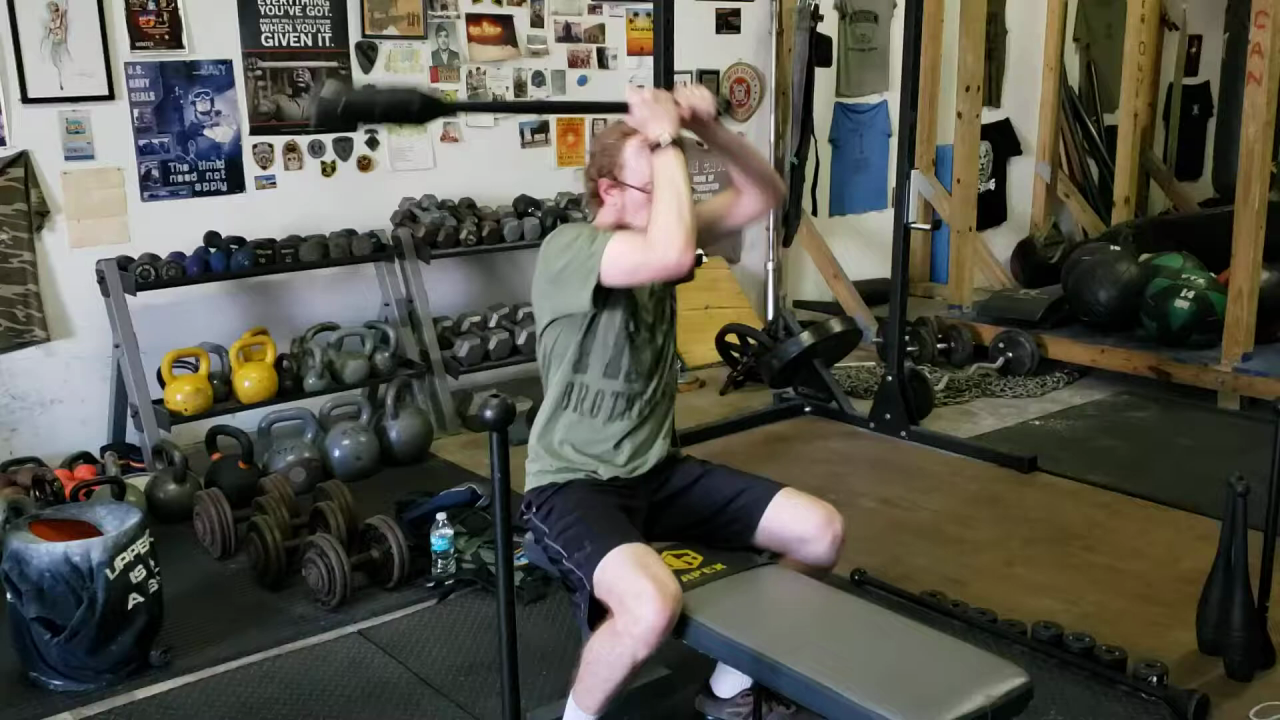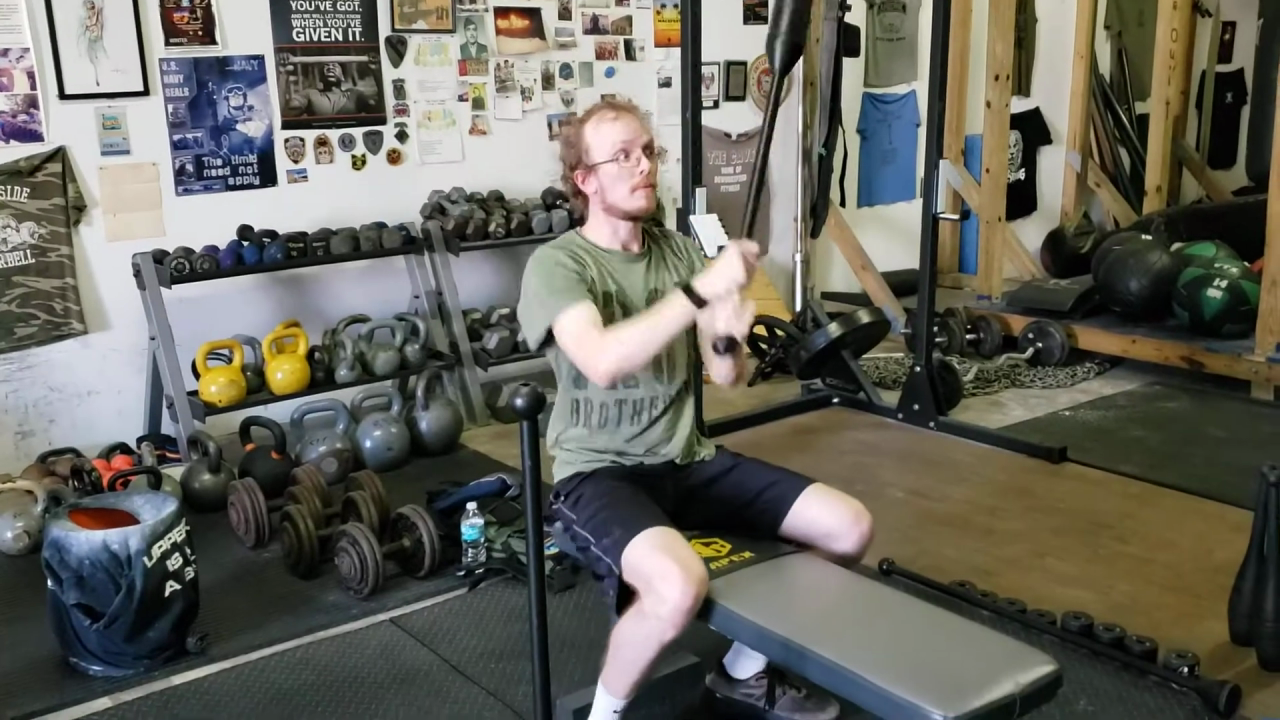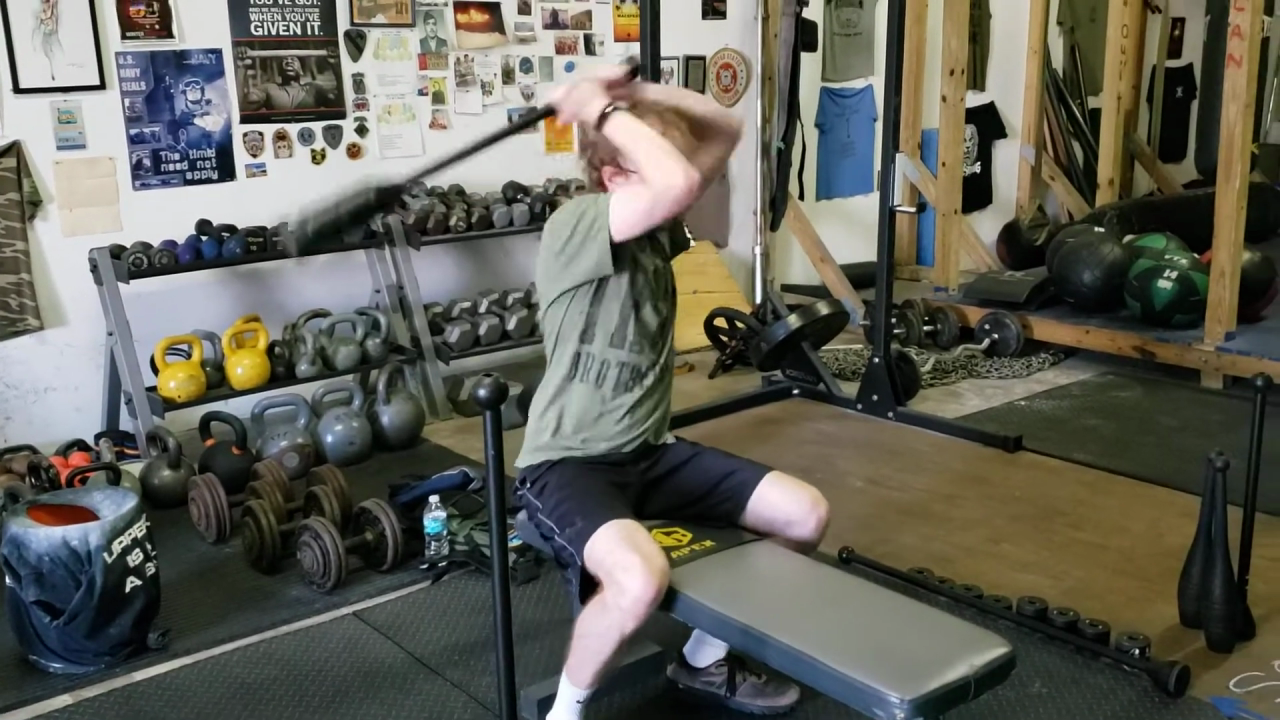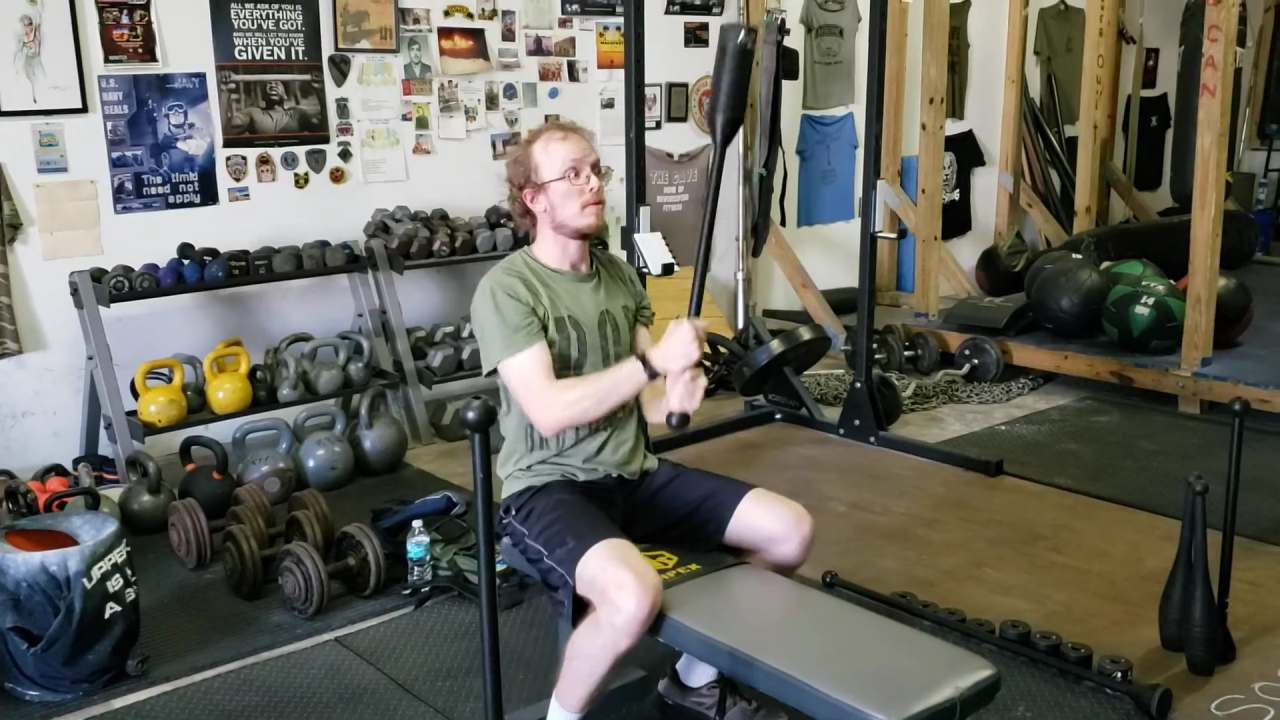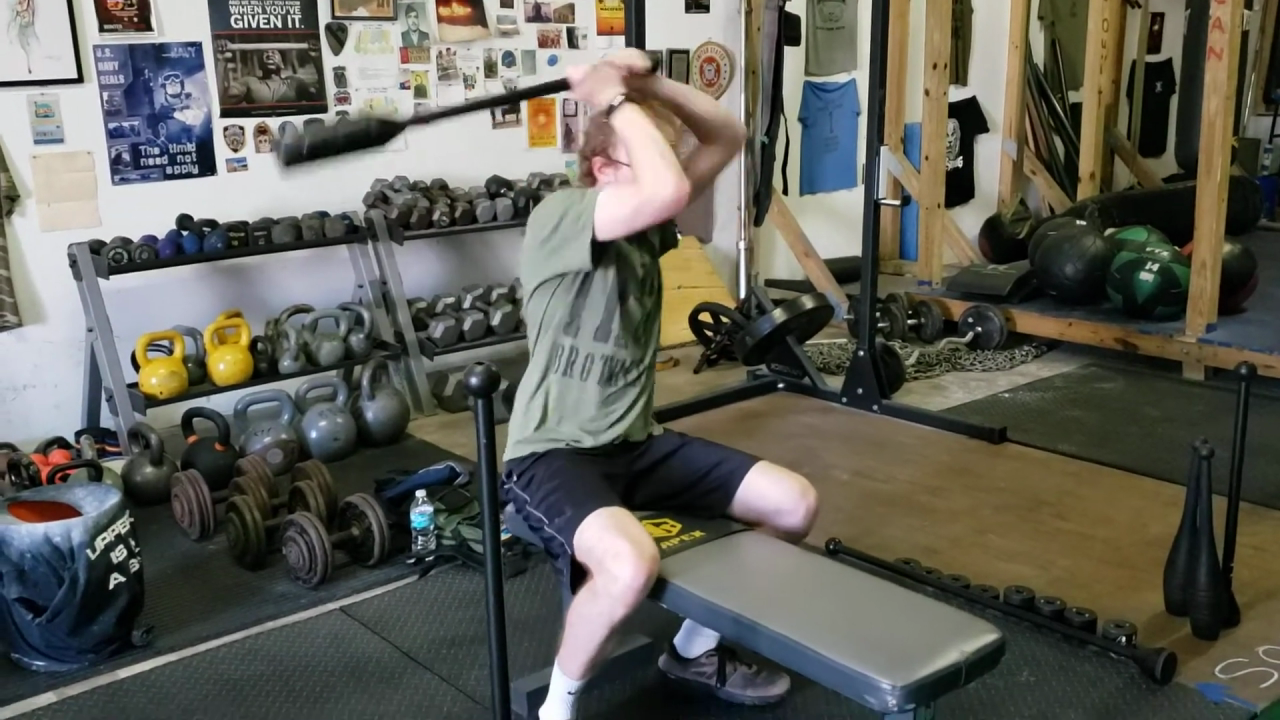
dt=1s
person 1, frame 1
left shoulder: (659, 242)
right shoulder: (569, 251)
left elbow: (765, 195)
right elbow: (672, 257)
left wrist: (710, 124)
right wrist: (657, 140)
left hip: (657, 473)
right hip: (573, 486)
left knee: (821, 530)
right knee: (652, 606)
person 1, frame 2
left shoulder: (677, 248)
right shoulder: (555, 264)
left elbow: (712, 367)
right elbow: (602, 361)
left wrist: (730, 324)
right wrist: (701, 294)
left hip: (687, 460)
right hip: (598, 474)
left knee: (850, 527)
right knee: (677, 586)
left ankle: (744, 670)
person 1, frame 3
left shoulder: (652, 220)
right shoulder: (582, 226)
left elbow: (725, 130)
right elbow: (674, 181)
left wrist: (626, 92)
right wrist: (612, 115)
left hip: (650, 451)
right hip: (568, 464)
left knee: (807, 514)
right knee: (640, 580)
left ankle: (705, 658)
person 1, frame 4
left shoulder: (618, 274)
right shoulder: (506, 289)
left elbow: (647, 388)
right elbow: (549, 411)
left wrist: (674, 391)
right wrist: (651, 363)
left hip: (633, 474)
right hip: (547, 488)
left knee: (790, 530)
right knee: (632, 594)
person 1, frame 5
left shoulder: (642, 220)
right shoulder: (562, 220)
left elbow: (729, 140)
right elbow: (668, 198)
left wrist: (648, 81)
right wrist: (617, 103)
left hip: (637, 444)
right hip: (554, 456)
left knee: (796, 505)
right knee: (631, 565)
left ankle: (695, 650)
